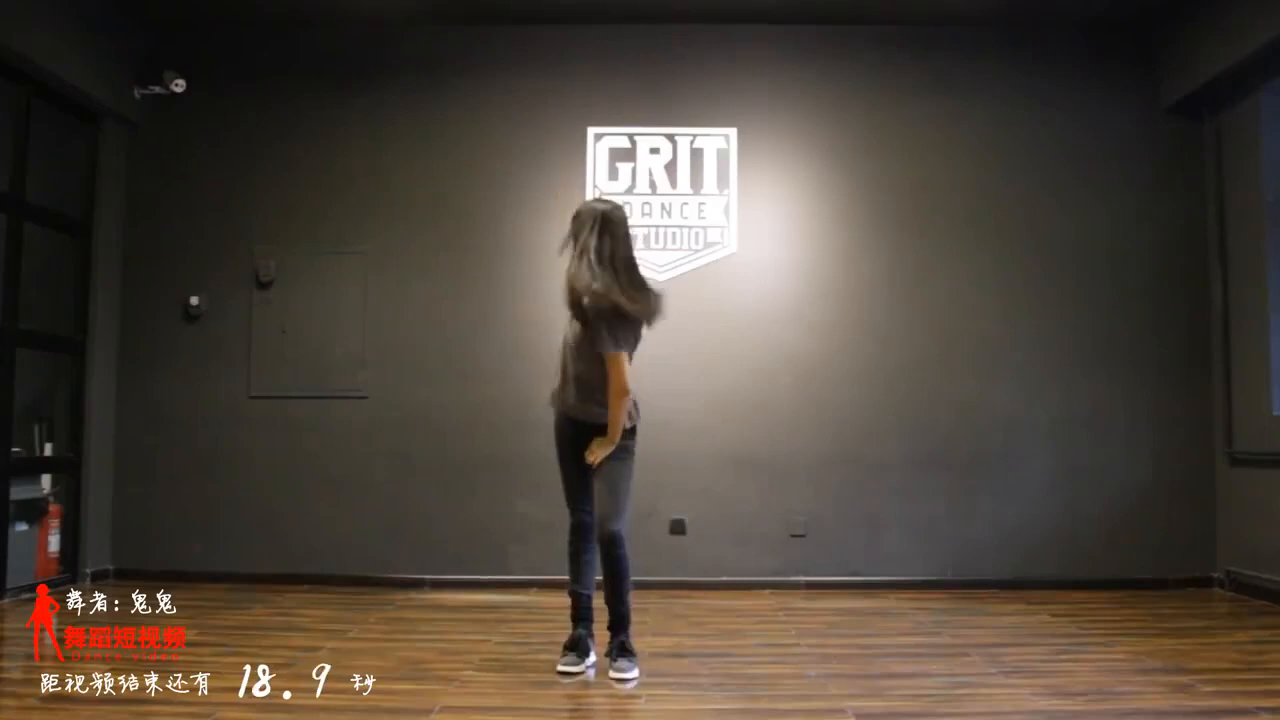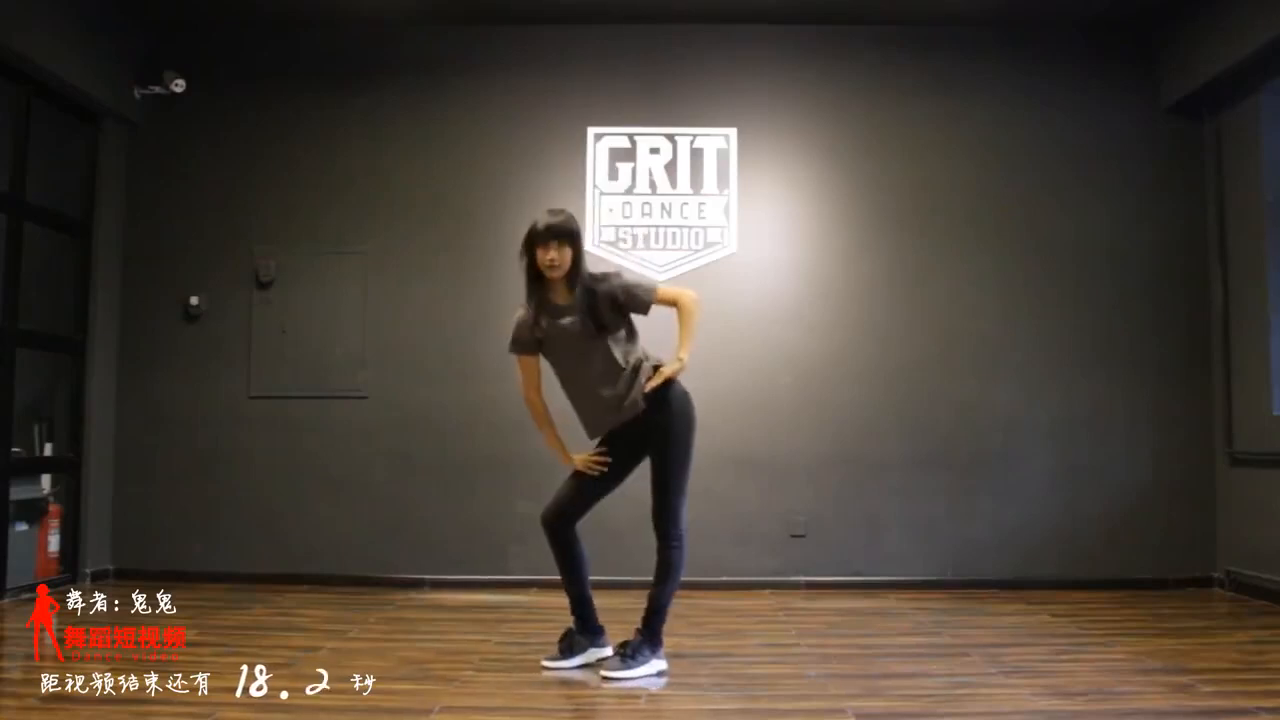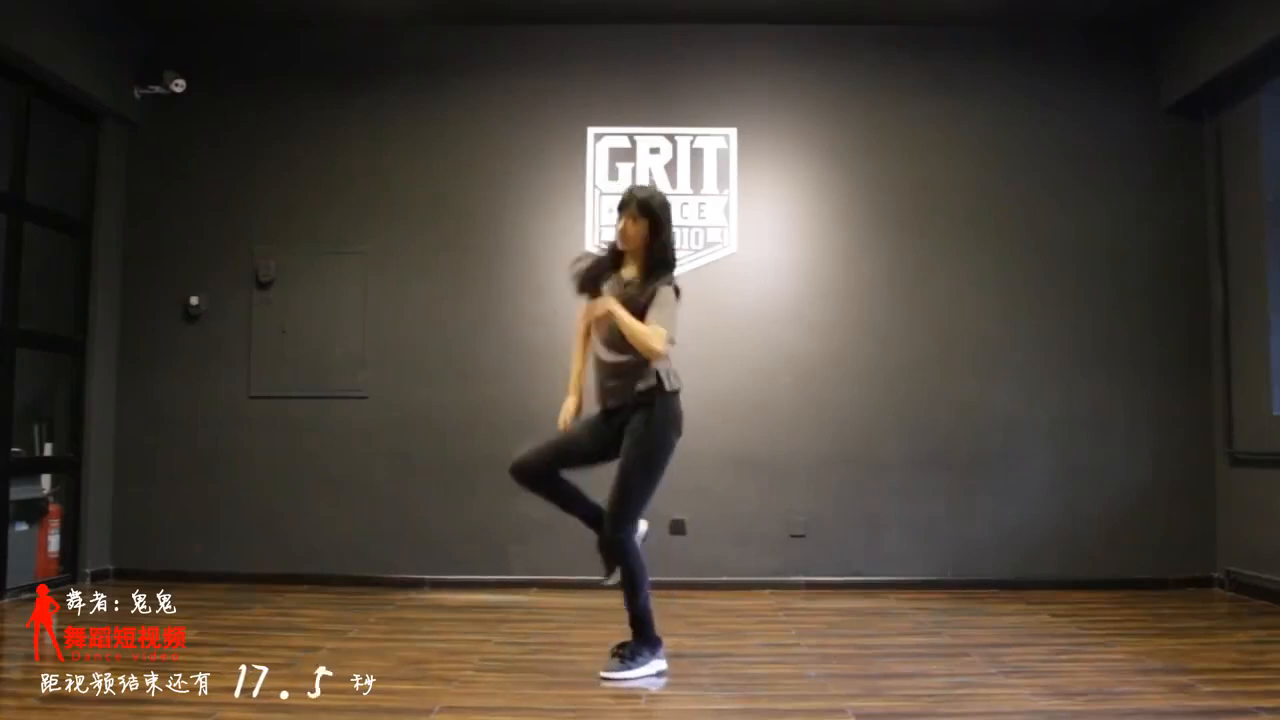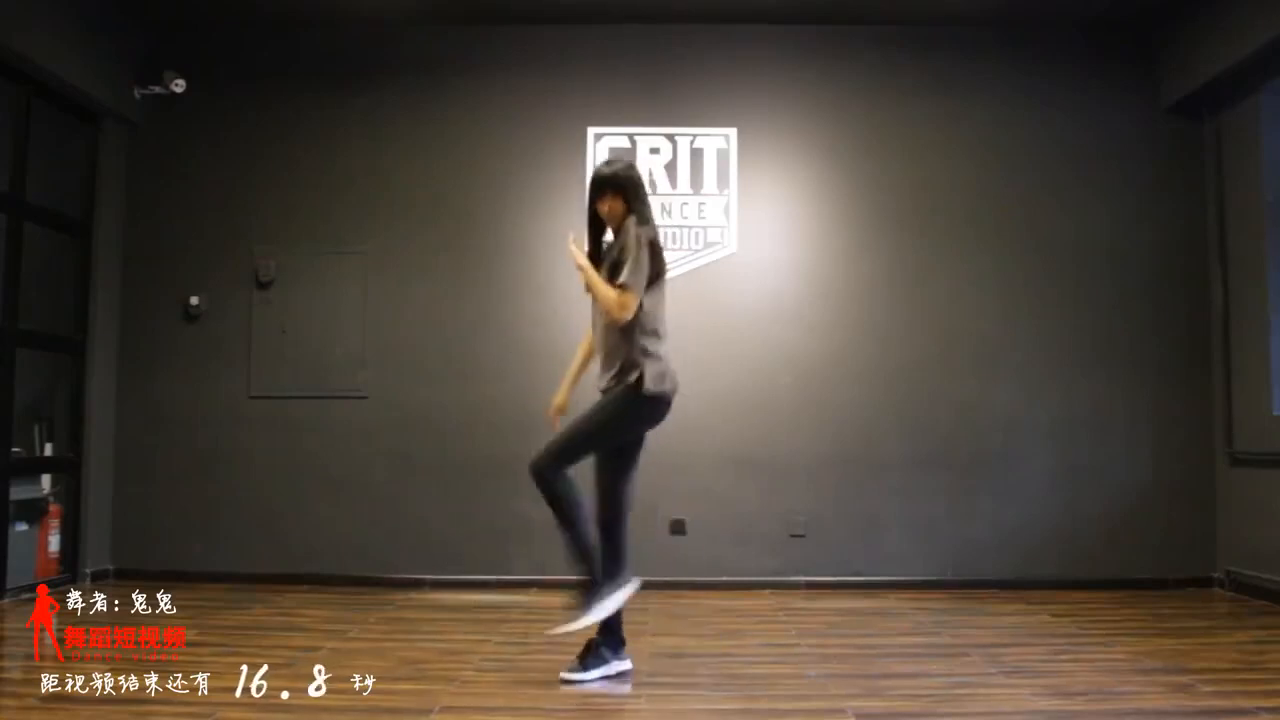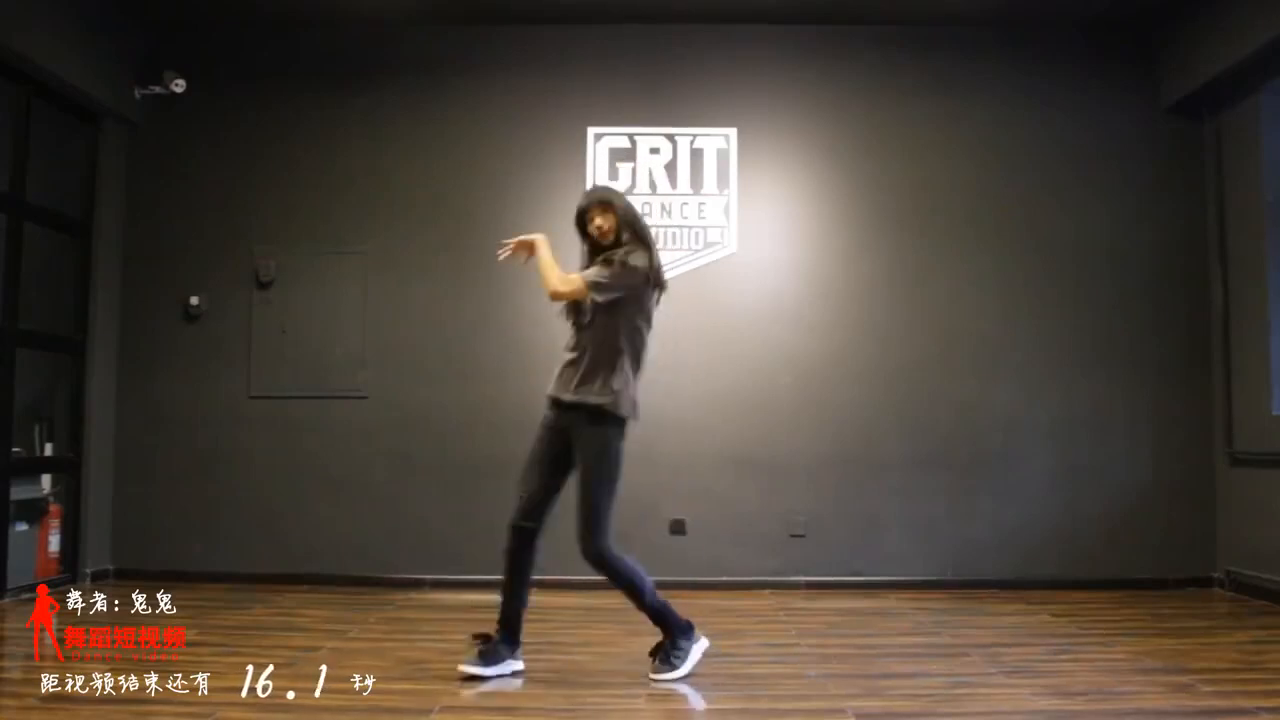
dt=0.7s
person 1, frame 1
left shoulder: (609, 310)
right shoulder: (597, 291)
left elbow: (620, 386)
left wrist: (610, 441)
left hip: (609, 431)
right hip: (572, 422)
left knee: (610, 531)
right knee: (583, 525)
left ankle: (621, 642)
right ankle: (582, 638)
person 1, frame 2
left shoulder: (607, 289)
right shoulder: (530, 322)
left elbow: (685, 298)
right elbow: (533, 396)
left wrist: (680, 360)
right wrist: (566, 455)
left hip: (663, 410)
right hip: (618, 432)
left knee: (668, 529)
right knee: (557, 519)
left ankle: (649, 644)
right ankle: (589, 634)
person 1, frame 3
left shoulder: (660, 285)
right shoulder: (601, 270)
left elbow: (655, 348)
right elbow: (585, 334)
left wrist: (615, 310)
right wrist: (572, 397)
left hip: (652, 412)
right hip: (613, 411)
left knee: (616, 526)
right knee: (527, 468)
left ankle: (646, 646)
right ankle: (619, 535)
person 1, frame 4
left shoulder: (638, 242)
right shoulder: (614, 249)
left elbow: (621, 311)
right elbow: (601, 326)
left wrist: (584, 266)
right wrist: (568, 384)
left hip: (642, 388)
right hip: (626, 389)
left knee: (545, 466)
right knee: (611, 511)
left ankle: (605, 575)
right ankle: (608, 644)
person 1, frame 5
left shoulder: (635, 265)
right shoulder: (603, 266)
left elbow: (559, 290)
left wrist: (539, 245)
left hip: (601, 417)
right hip: (563, 410)
left knee: (595, 544)
right knee: (523, 526)
left ankle: (680, 635)
right ankle: (505, 646)
